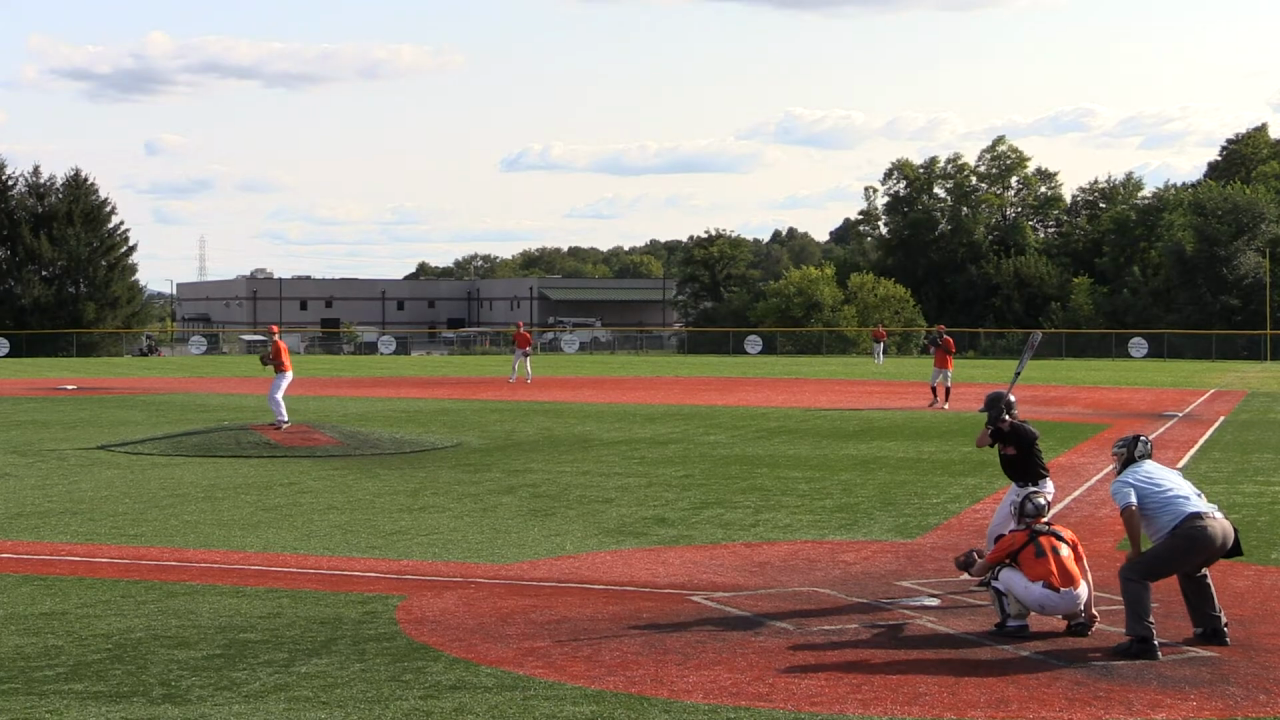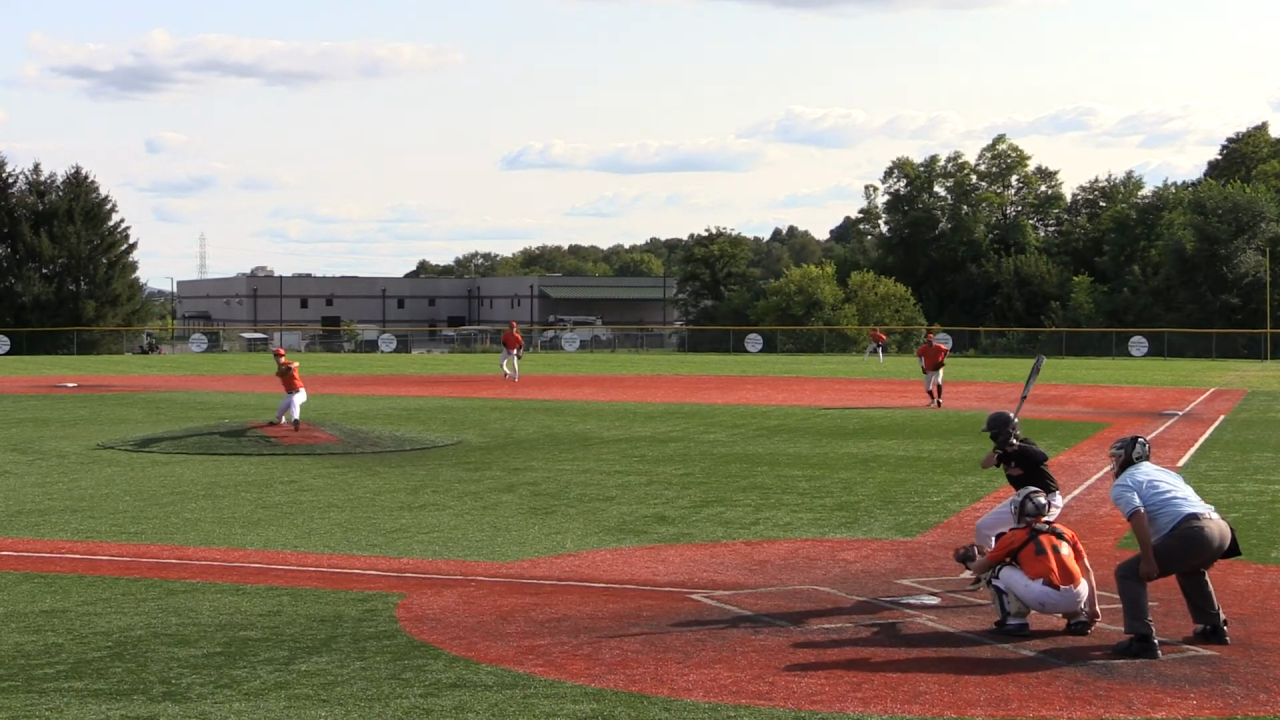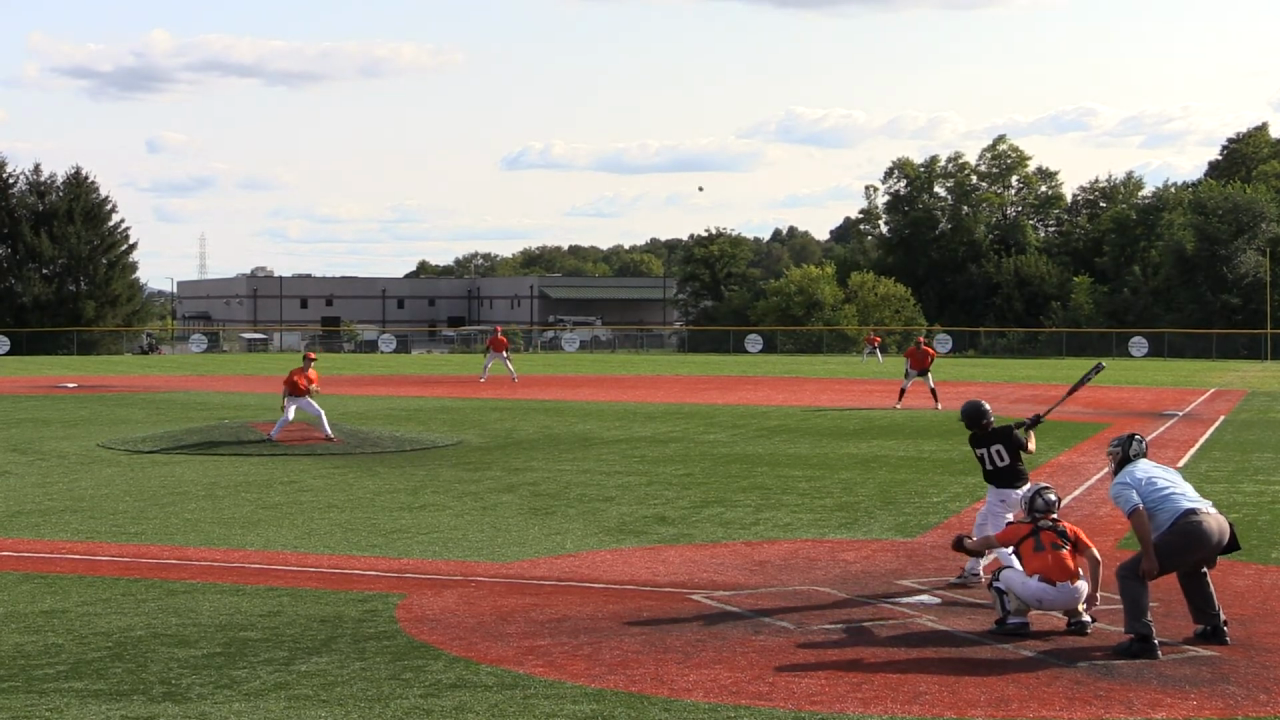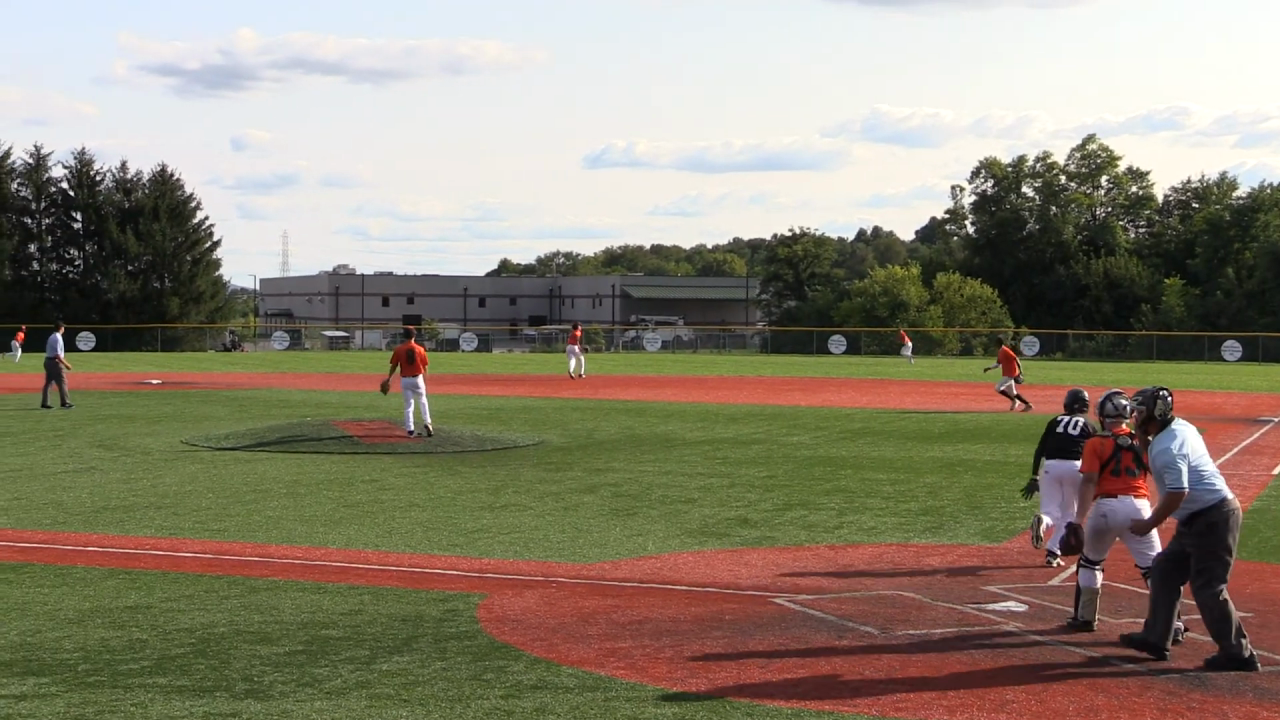
dt=1s
person 1, frame 1
left shoulder: (1122, 481)
right shoulder: (1168, 471)
left elbow: (1130, 511)
left wrist: (1136, 551)
left hip: (1195, 532)
right hip: (1223, 527)
left knee: (1132, 573)
right knee: (1191, 570)
left ankle: (1144, 641)
right ankle: (1214, 629)
person 1, frame 2
left shoulder: (1122, 484)
right shoulder: (1167, 473)
left elbow: (1138, 516)
left wrist: (1148, 560)
left hip: (1193, 533)
right hip: (1221, 528)
left knee: (1127, 573)
right knee: (1190, 568)
left ankle: (1144, 640)
right ankle: (1214, 628)
person 1, frame 3
left shoulder: (1120, 483)
right shoulder: (1165, 470)
left elbow: (1138, 514)
left wrist: (1149, 556)
right wrist: (1207, 552)
left hip: (1191, 529)
right hip: (1220, 523)
left knee: (1129, 573)
right knee: (1191, 568)
left ankle: (1143, 640)
right ankle: (1215, 628)
person 1, frame 4
left shoulder: (1167, 446)
right shoulder: (1181, 428)
left elbow: (1177, 492)
right elbow: (1155, 456)
left wrist: (1150, 523)
right wrist: (1142, 436)
left hip: (1212, 517)
right hip: (1199, 518)
left knee: (1208, 587)
right knee: (1165, 571)
left ankle: (1237, 654)
right ankle: (1155, 638)
person 2, frame 1
left shoulder: (1021, 428)
right shoulder: (999, 430)
left elbow: (1034, 435)
right elbow: (979, 443)
left wrist: (1006, 420)
right wrist: (989, 424)
left hip: (1037, 488)
right hip: (1017, 488)
right knee: (995, 531)
person 2, frame 2
left shoulder: (1025, 447)
right shoulder: (1003, 449)
left elbow: (1043, 456)
right elbow: (984, 464)
left wrist: (1015, 445)
right wrist: (998, 450)
left hip: (1047, 500)
right knee: (984, 527)
person 2, frame 3
left shoulder: (974, 440)
right shoulder: (1009, 433)
right elbow: (1030, 449)
left wrist: (1025, 423)
right wrist: (1029, 428)
left hip: (1000, 493)
right hip: (1022, 488)
right knee: (982, 523)
right ankle: (973, 572)
person 2, frame 4
left shoulder: (1055, 420)
right shoulder: (1087, 424)
left elbow: (1040, 450)
left wrist: (1034, 478)
left hip: (1051, 466)
right hip: (1074, 467)
left knee: (1051, 512)
right knee: (1067, 514)
left ankle: (1041, 521)
right ankle: (1053, 552)
person 3, frame 1
left shoulder: (1015, 538)
right shoulder: (1066, 533)
left elbow: (979, 571)
right elbow: (1085, 572)
left wrist: (970, 566)
right wrist: (1089, 610)
left hip: (1046, 601)
right hip: (1077, 600)
left knee: (999, 572)
left ankle: (1015, 624)
right ankle: (1078, 621)
person 3, frame 2
left shoulder: (1015, 536)
right shoulder: (1065, 532)
left elbow: (980, 568)
right elbow: (1086, 570)
left wrist: (969, 562)
right wrist: (1093, 606)
left hip: (1045, 598)
right hip: (1077, 598)
left knee: (1000, 571)
left ankle: (1015, 622)
right ankle: (1079, 619)
person 3, frame 3
left shoulder: (1020, 529)
right shoulder: (1070, 529)
left elbow: (988, 542)
right elbow: (1095, 559)
left wrist: (967, 543)
right wrist: (1093, 591)
left hip: (1041, 594)
right hip: (1075, 594)
left knee: (1001, 575)
left ankle: (1015, 620)
right ankle: (1080, 619)
person 3, frame 4
left shoulder: (1096, 443)
left elbow: (1089, 483)
left wrist: (1079, 520)
left hip: (1106, 508)
right hip: (1139, 509)
left knee: (1090, 562)
right knee: (1154, 569)
left ankle: (1085, 618)
right ankle: (1172, 626)
